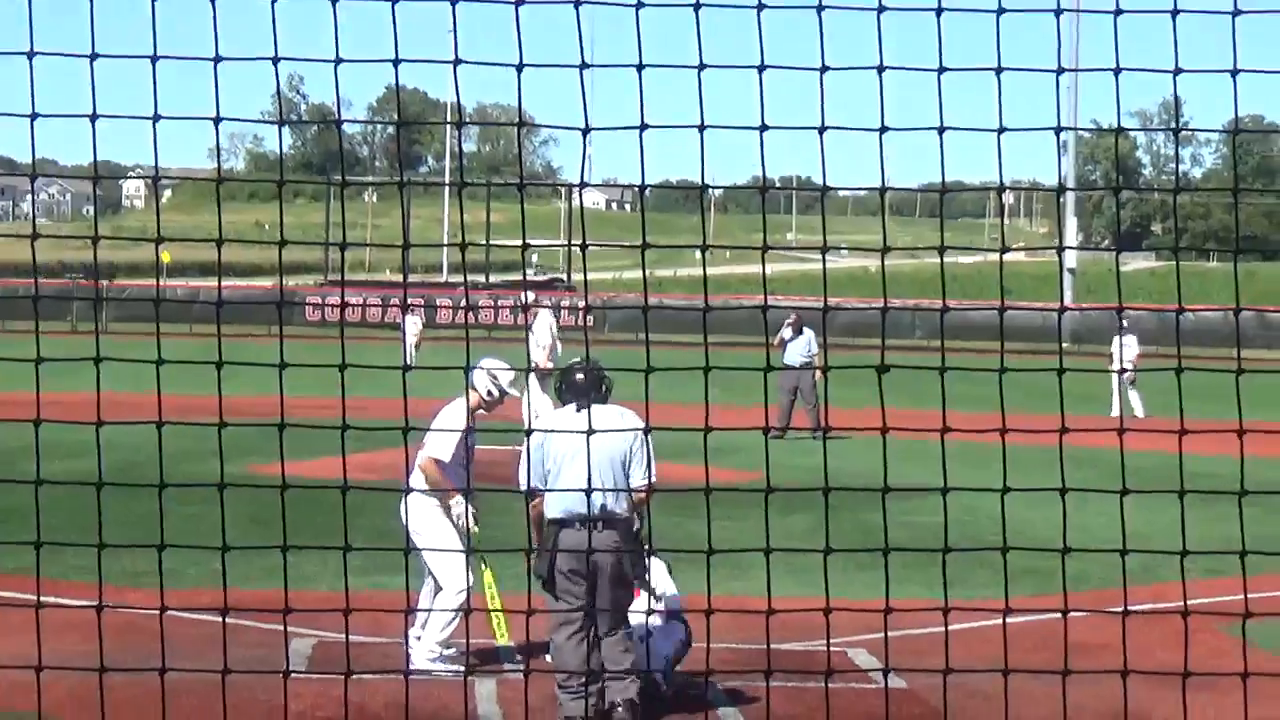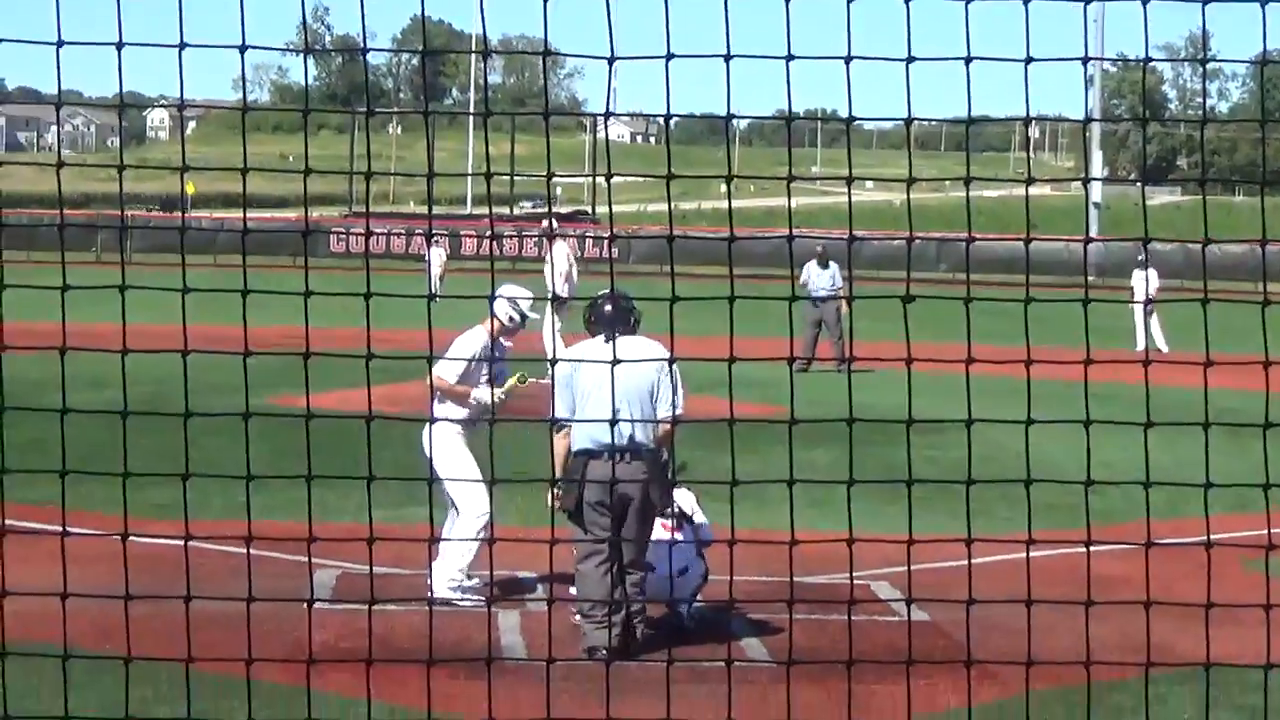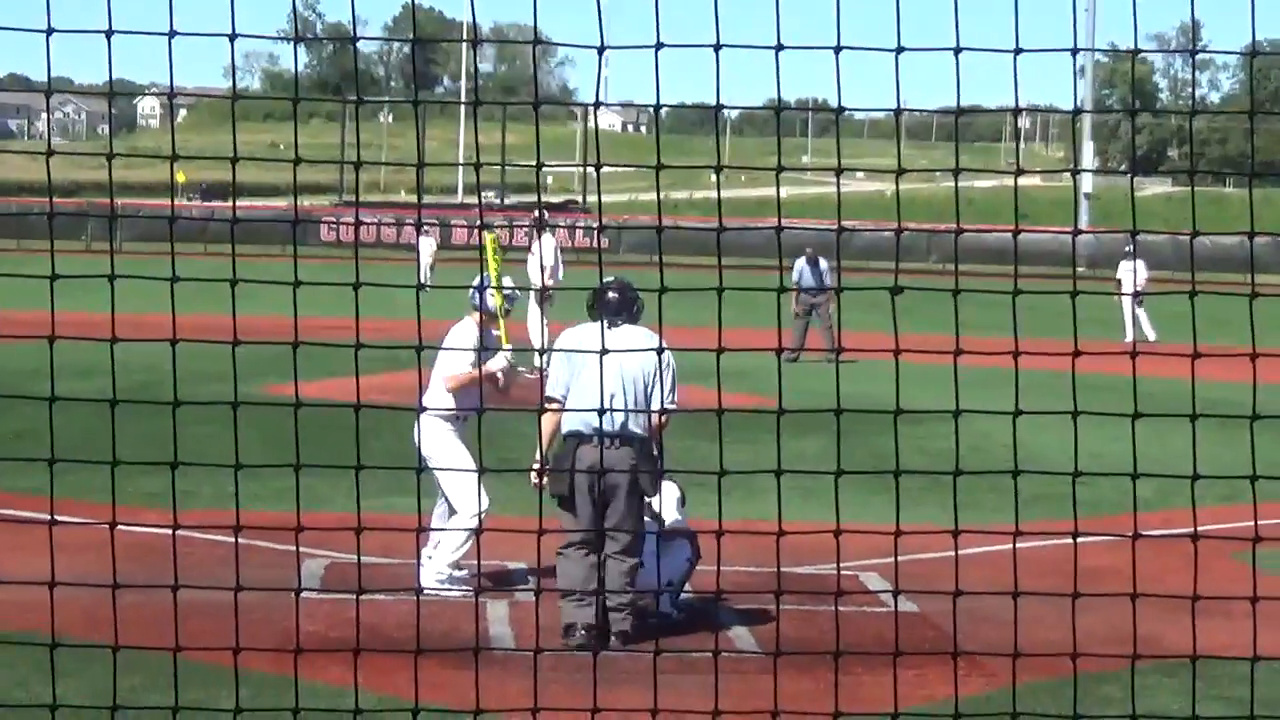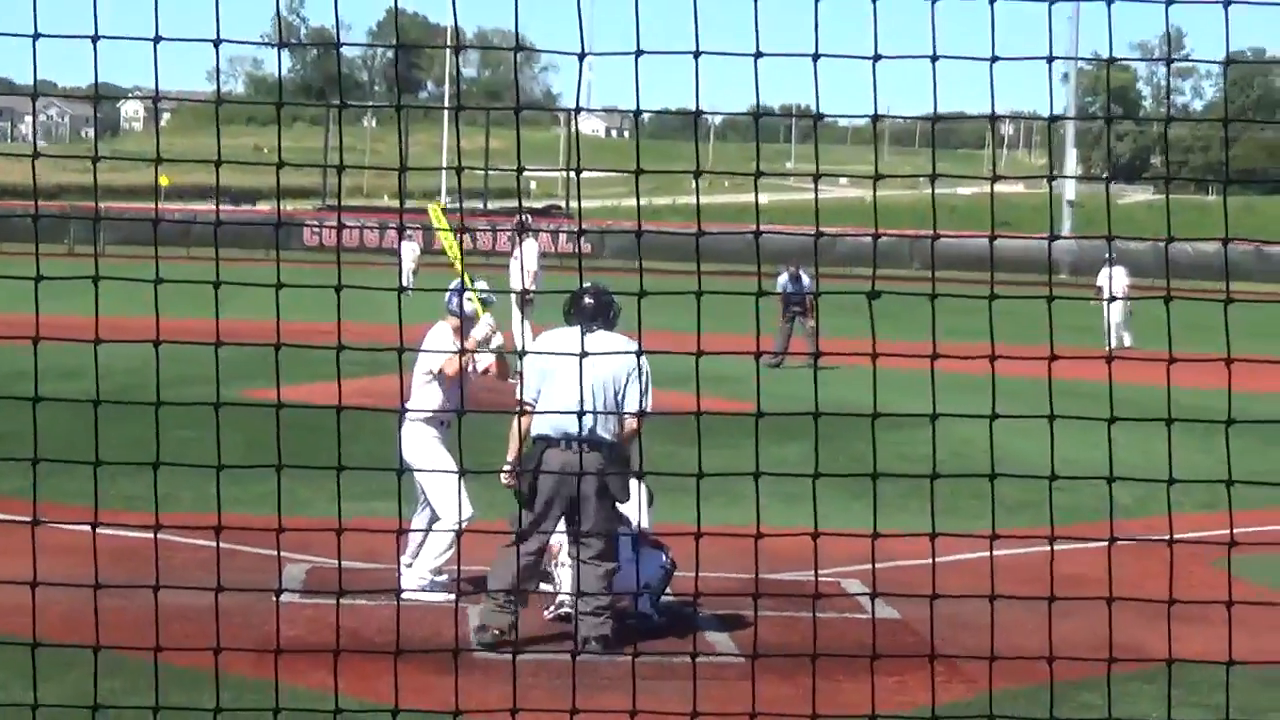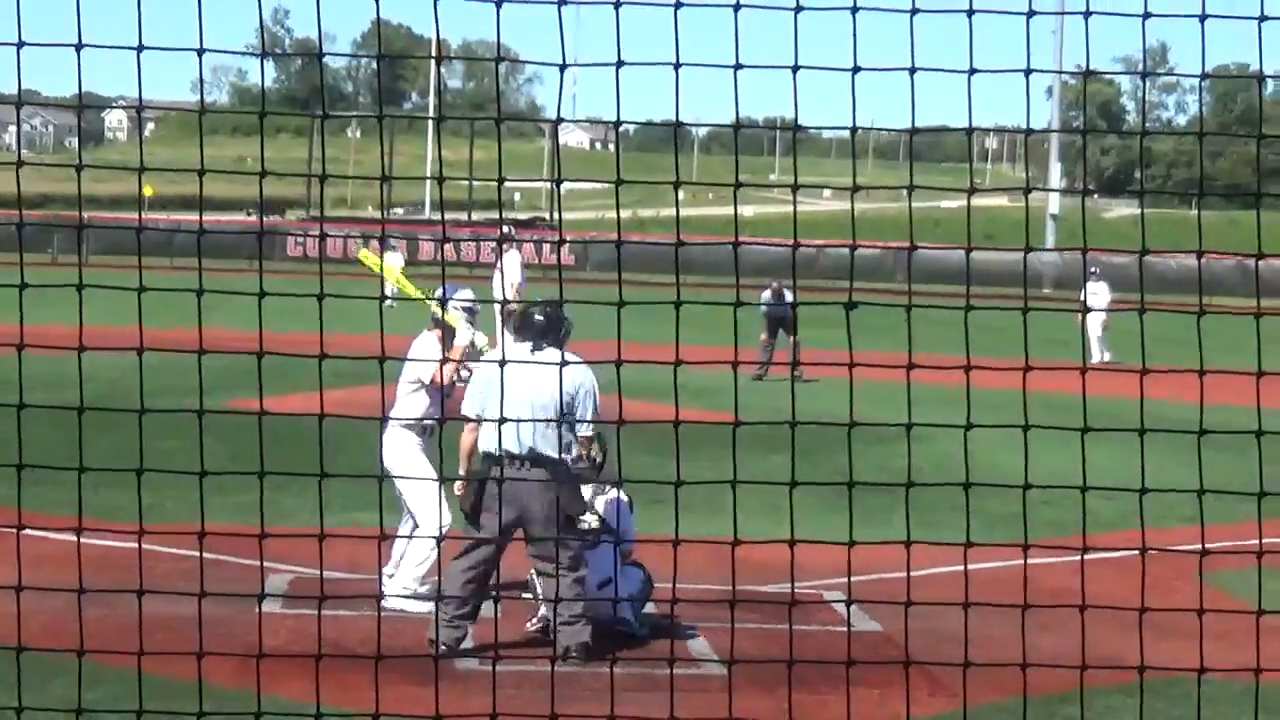
dt=0.3s
person 1, frame 1
left shoulder: (545, 426)
right shoulder: (629, 422)
left elbow: (534, 497)
right elbow: (641, 492)
left wrist: (539, 542)
left hip: (564, 536)
right hip: (613, 537)
left knee: (569, 624)
right knee: (613, 623)
person 1, frame 2
left shoulder: (573, 357)
right shoulder: (656, 353)
left elbow: (563, 428)
right elbow: (667, 425)
left wrist: (560, 478)
left hip: (590, 468)
right hip: (641, 469)
left knee: (595, 556)
right knee: (632, 556)
left ankle: (600, 639)
right ankle: (629, 636)
person 1, frame 3
left shoulder: (571, 338)
right shoulder: (654, 345)
left elbow: (553, 405)
right elbow: (660, 416)
left wrist: (541, 456)
left hip: (580, 452)
right hip: (629, 455)
left knee: (576, 541)
right knee: (622, 544)
left ankle: (580, 622)
right ankle: (617, 626)
person 1, frame 4
left shoulder: (545, 342)
right shoulder: (629, 350)
left elbow: (526, 409)
right elbow: (632, 423)
left wrist: (511, 459)
left hip: (548, 456)
right hip: (599, 460)
left knee: (525, 542)
right knee: (596, 550)
left ankle: (496, 624)
right ankle: (595, 632)
person 1, frame 5
left shoulder: (492, 360)
right shoulder: (578, 370)
left elbow: (471, 426)
right elbow: (586, 444)
left wrist: (464, 473)
right wrist: (574, 470)
left hip: (495, 474)
right hip: (547, 477)
left knee: (473, 559)
right knee: (564, 562)
left ankle: (446, 636)
right ankle: (574, 640)
person 2, frame 1
left shoulder: (467, 416)
right shoulder: (457, 417)
right elbow: (426, 464)
left wrist: (461, 494)
right wrist: (456, 499)
left hip: (428, 506)
right hip: (425, 507)
left knee: (439, 576)
right knee: (458, 582)
left ankle: (419, 639)
right ankle: (426, 655)
person 2, frame 2
left shoulder: (499, 347)
right shoulder: (473, 341)
left elbow: (491, 392)
right elbow: (434, 379)
left wrist: (495, 397)
right wrist: (475, 395)
left hip: (453, 433)
right hip: (445, 432)
left knee: (463, 506)
right knee: (478, 508)
left ankle: (442, 572)
right ankle: (448, 582)
person 2, frame 3
left shoulder: (489, 337)
right shoulder: (464, 334)
left elbow: (501, 388)
right elbow: (453, 383)
left wrist: (504, 364)
right wrist: (492, 365)
left hip: (444, 428)
right hip: (437, 429)
left knee: (452, 497)
right knee: (474, 505)
left ankle: (432, 560)
right ankle: (435, 576)
person 2, frame 4
left shoulder: (467, 337)
right shoulder: (440, 336)
left elbow: (501, 374)
right elbow: (450, 371)
left wrist: (495, 346)
right wrist: (474, 340)
left hip: (428, 433)
right hip: (422, 434)
left knee: (432, 504)
right knee: (457, 512)
left ankle: (411, 567)
right ankle: (418, 581)
person 2, frame 5
left shoulder: (446, 345)
right shoulder: (426, 346)
right elbow: (444, 380)
right wrist: (460, 347)
left hip: (411, 442)
right hip: (404, 442)
left knee: (417, 516)
right knee: (436, 520)
left ankle: (393, 578)
right ankle: (399, 591)
